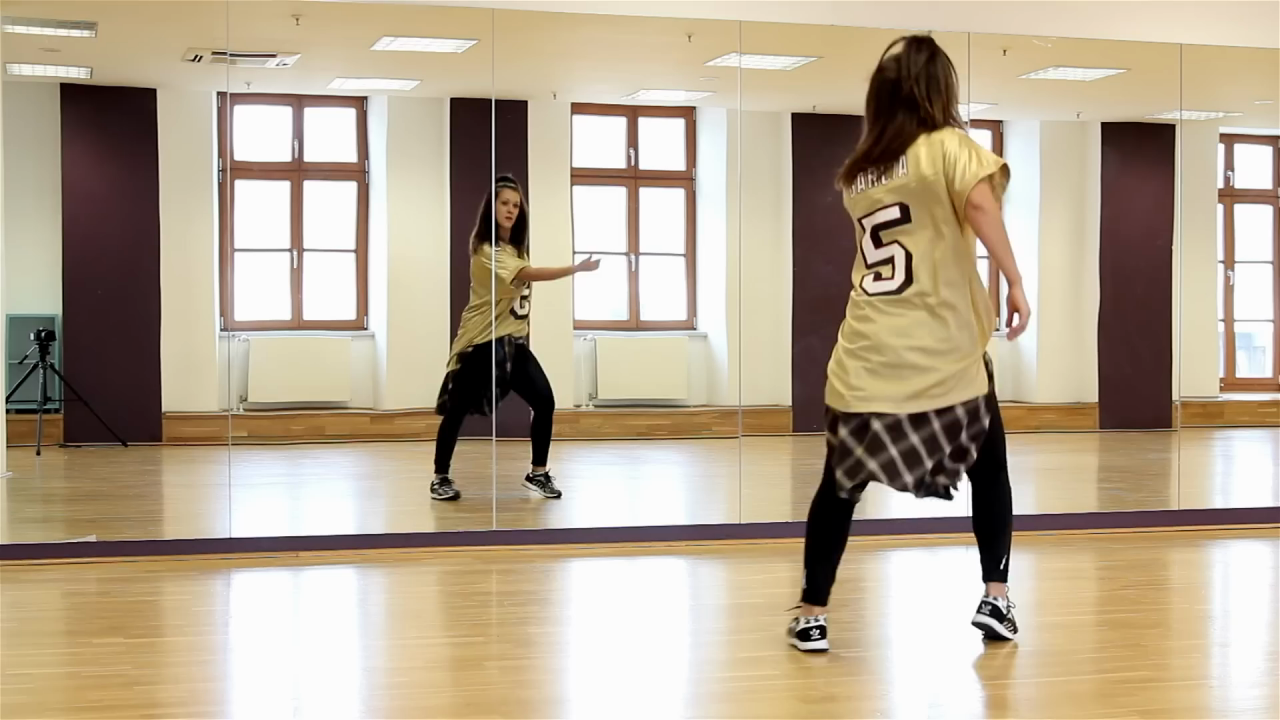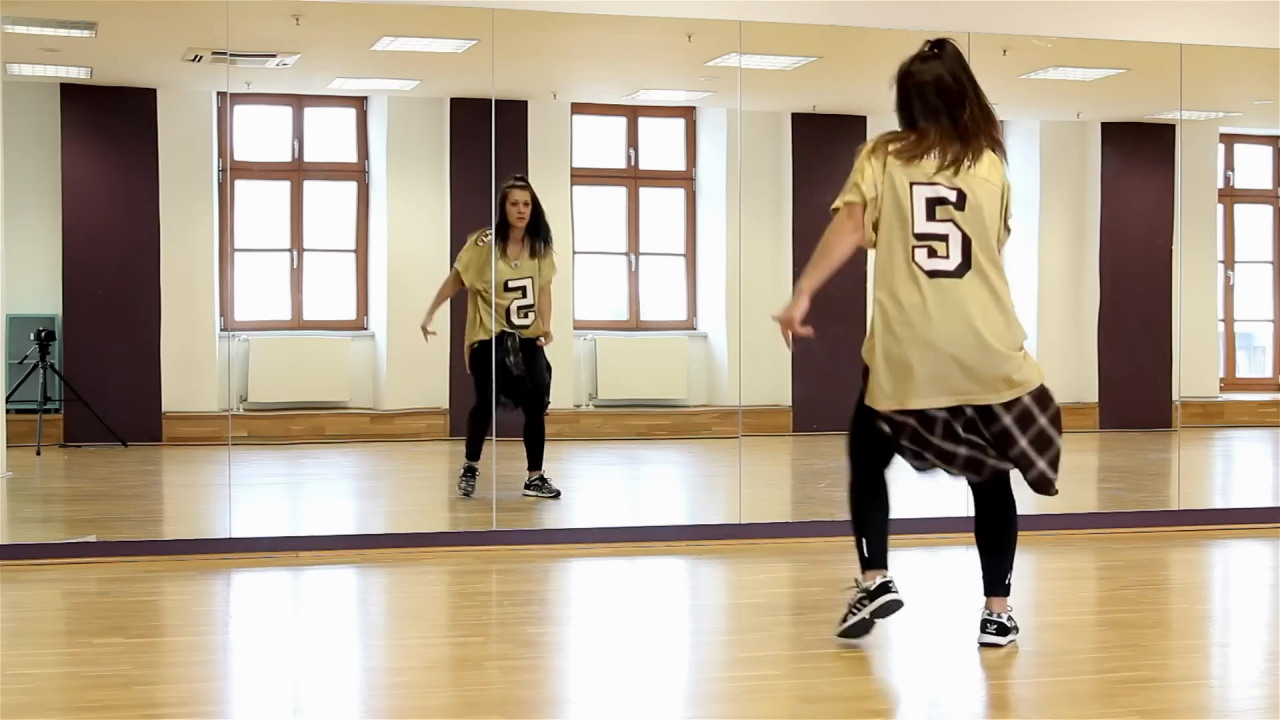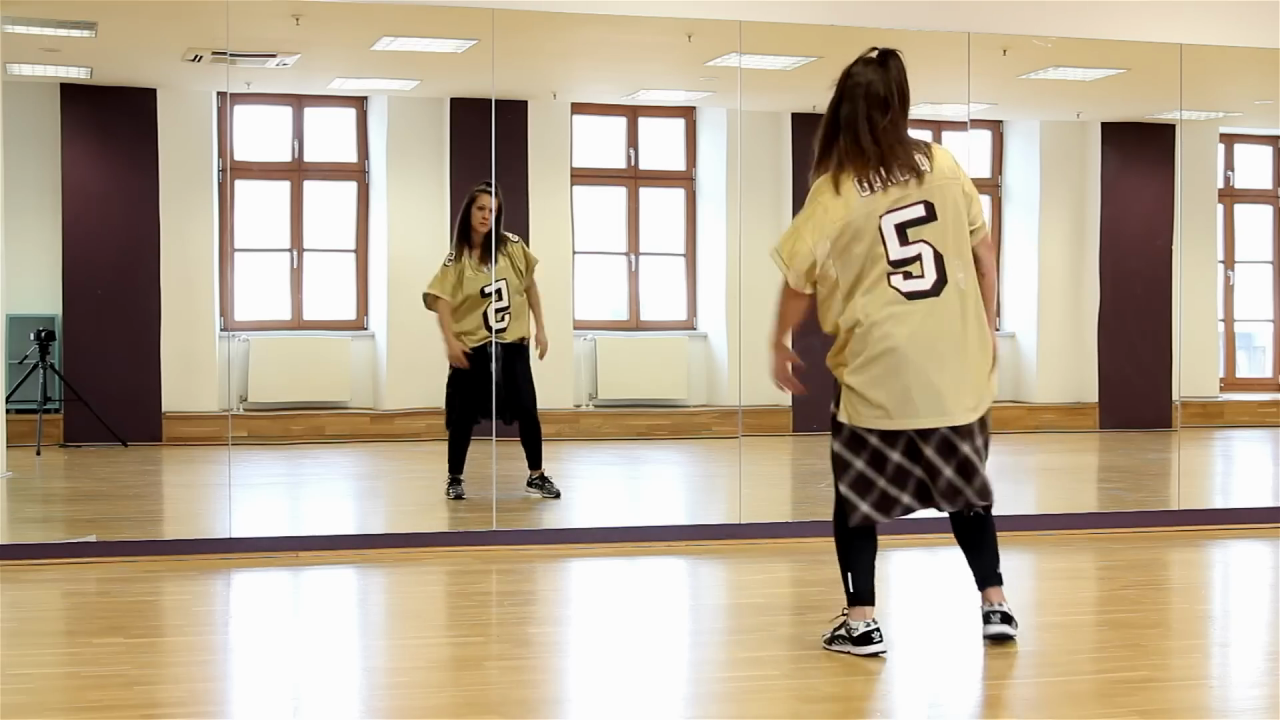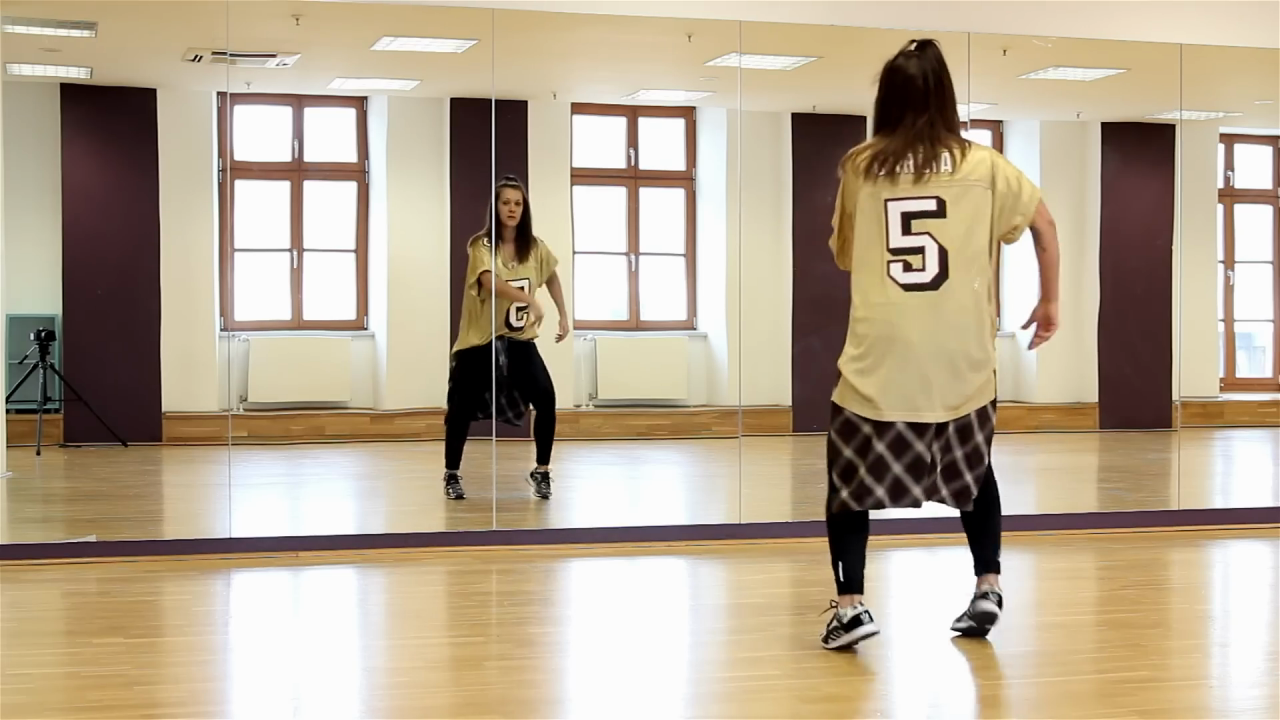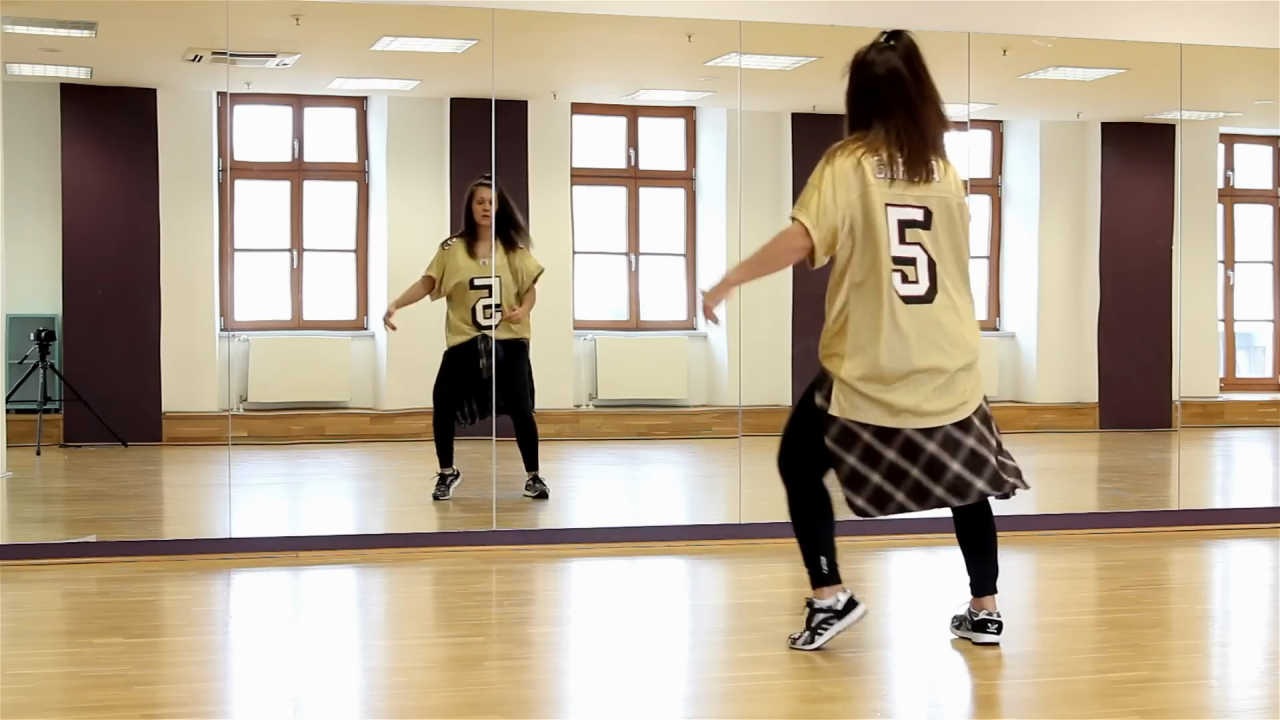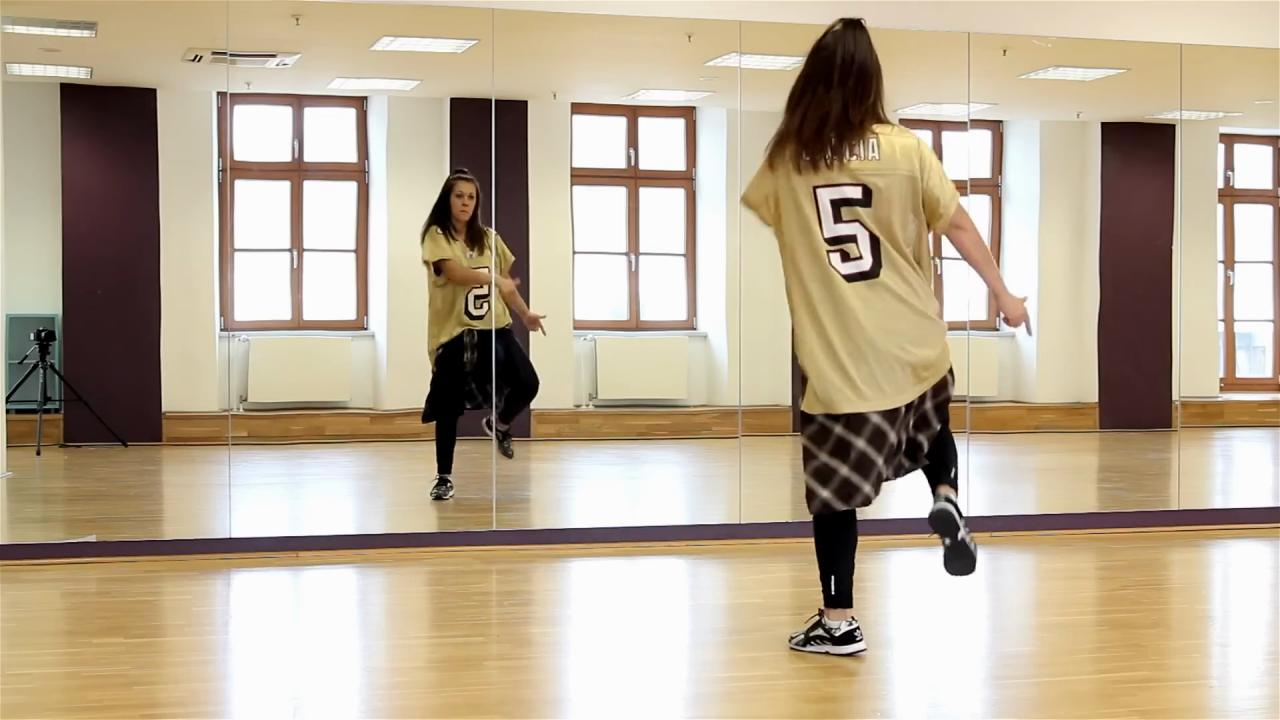
dt=0.5s
person 1, frame 1
left shoulder: (856, 173)
right shoulder: (950, 147)
right elbow: (980, 204)
right wrist: (1015, 284)
left hip: (869, 355)
right hip: (946, 349)
left knee: (841, 485)
right knee: (988, 469)
left ankle: (812, 615)
right ankle: (995, 598)
person 1, frame 2
left shoulder: (883, 156)
right shoulder: (991, 167)
left elbow: (849, 228)
left wrist: (801, 295)
left hip: (904, 348)
right hip: (986, 350)
left knee: (867, 460)
right knee: (992, 478)
left ankle: (875, 581)
right ankle: (997, 611)
person 1, frame 3
left shoulder: (833, 187)
right shoulder: (939, 162)
left elbow: (799, 285)
right elbow: (982, 247)
left wrist: (780, 345)
right wrist: (987, 325)
left hip: (881, 367)
right hip: (953, 361)
left knee: (855, 489)
right knee: (961, 480)
left ankle: (860, 618)
right ankle: (995, 603)
person 1, frame 4
left shoulder: (860, 167)
right shoulder: (980, 164)
left elbow: (844, 257)
right elbow: (1042, 223)
right wrist: (1049, 299)
left hip: (879, 359)
right hip: (959, 358)
left knee: (854, 482)
right knee: (974, 471)
left ankle: (850, 605)
right ankle: (987, 588)
person 1, frame 5
left shoulder: (848, 163)
right shoulder: (946, 171)
left elbow: (804, 239)
left wrist: (727, 280)
left hip: (868, 361)
right hip: (947, 361)
left knee: (799, 464)
right knee: (967, 480)
left ankle: (830, 597)
right ankle: (985, 609)
person 1, frame 6
left shoulder: (785, 159)
right shoulder: (903, 147)
left elbow: (759, 206)
right elbow: (957, 225)
right wrist: (1001, 292)
left hip: (835, 351)
right hip: (912, 342)
left knee: (834, 482)
right knee: (931, 436)
left ankle: (838, 621)
right ankle: (947, 501)
person 2, frame 1
left shoulder: (514, 245)
right shoulder: (486, 249)
right elbow: (531, 275)
right wrist: (577, 268)
left hip: (513, 342)
right hip: (483, 341)
left knee: (545, 401)
right knee: (457, 408)
left ankle: (538, 474)
right ankle: (440, 479)
person 2, frame 2
left shoulder: (539, 246)
right shoulder: (485, 242)
left elbow: (543, 289)
right elbow: (457, 279)
left wrist: (546, 325)
right wrist: (430, 314)
left hip: (528, 341)
right hip: (489, 339)
left knee: (535, 406)
right knee: (486, 401)
left ankle: (535, 477)
right ankle: (470, 467)
person 2, frame 3
left shoulder: (510, 245)
right shoulder: (456, 259)
left elbow: (529, 284)
right elbow: (439, 300)
left wrist: (540, 327)
right wrist: (449, 338)
left hip: (511, 344)
right hip: (473, 349)
left knee: (526, 408)
right knee: (464, 415)
left ankle: (537, 476)
right ankle: (454, 478)
person 2, frame 4
left shoulder: (534, 246)
right shoulder: (482, 244)
left elbow: (550, 278)
right elbow: (490, 282)
left wrist: (563, 315)
right wrist: (526, 300)
left hip: (521, 341)
right hip: (480, 342)
left knee: (546, 401)
right knee: (463, 410)
left ankle: (541, 471)
right ankle: (452, 476)
person 2, frame 5
left shoulder: (514, 246)
right shoulder: (454, 247)
left elbow: (530, 287)
right elbow: (428, 282)
left wrist: (524, 309)
right wrist: (394, 305)
left hip: (509, 342)
right hip: (465, 342)
left knee: (520, 409)
right knee: (444, 404)
left ankle: (533, 477)
right ankle: (447, 472)
person 2, frame 6
left shoulder: (488, 238)
right shoulder: (435, 236)
left elbow: (506, 281)
right elbow: (453, 271)
left wrist: (526, 314)
right wrist: (494, 279)
left hip: (495, 329)
right hip: (454, 336)
left knee: (528, 383)
right knee: (448, 408)
left ankle: (499, 424)
right ankle: (443, 478)
